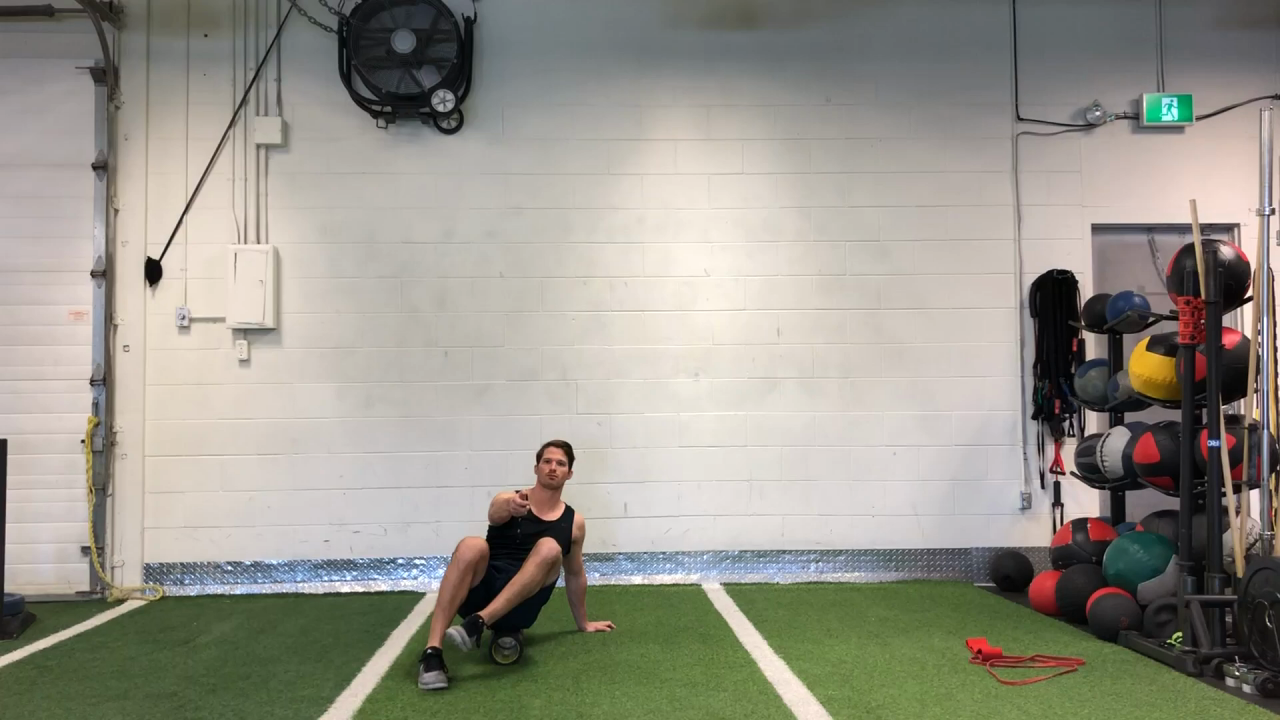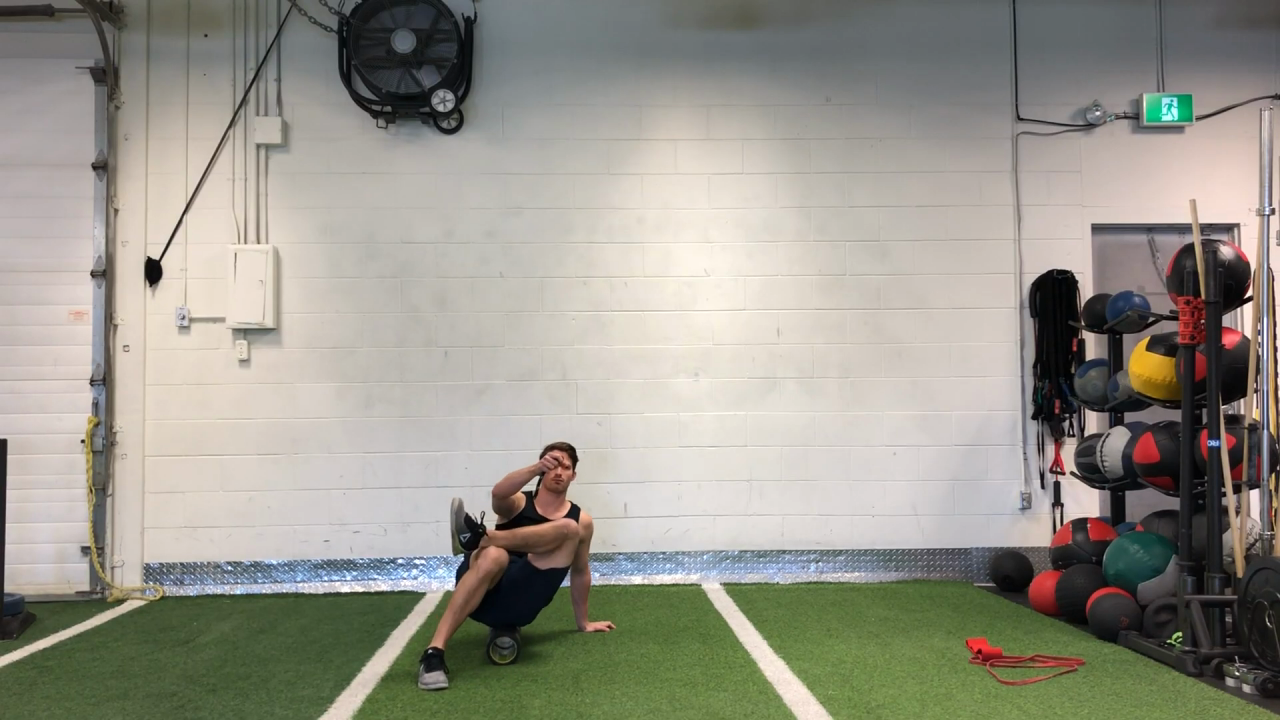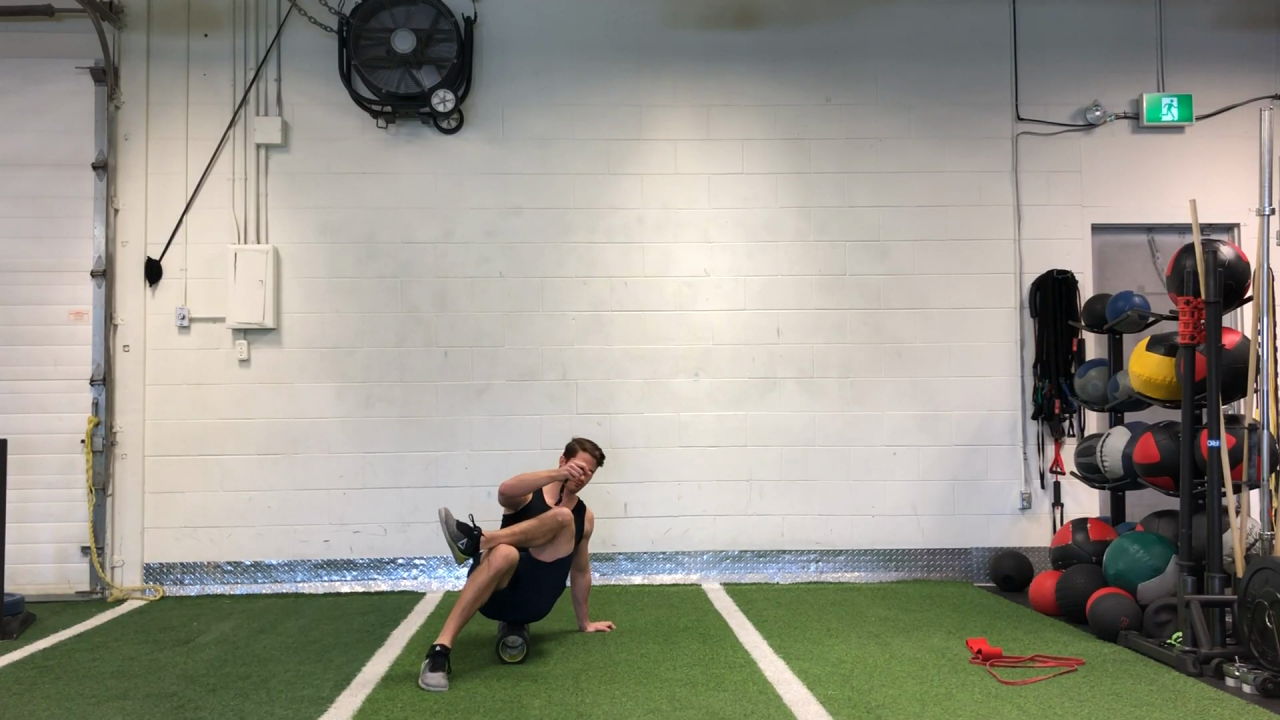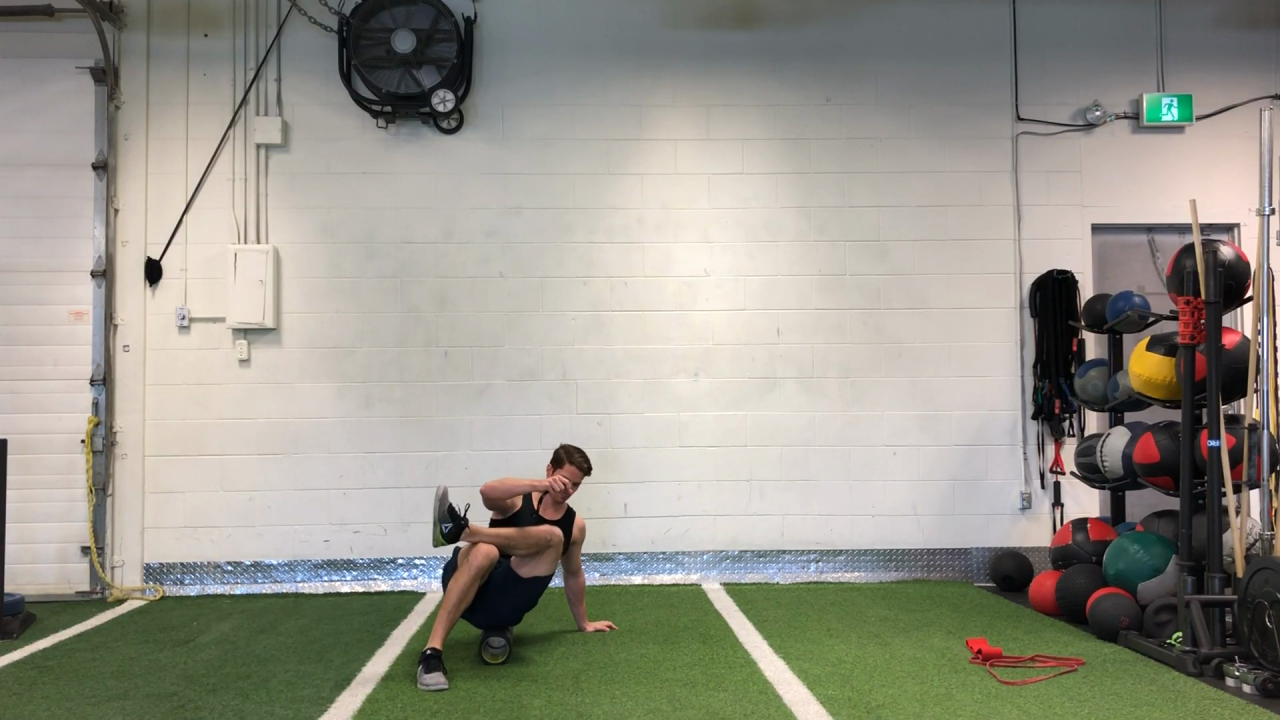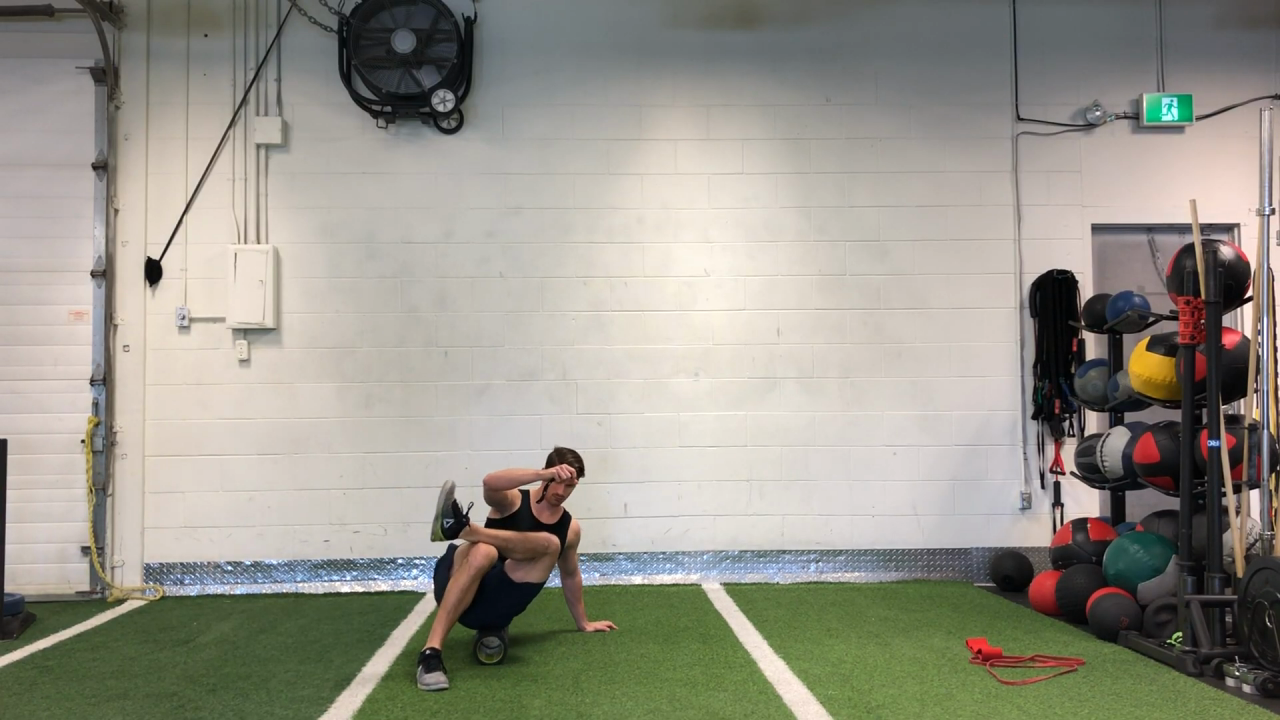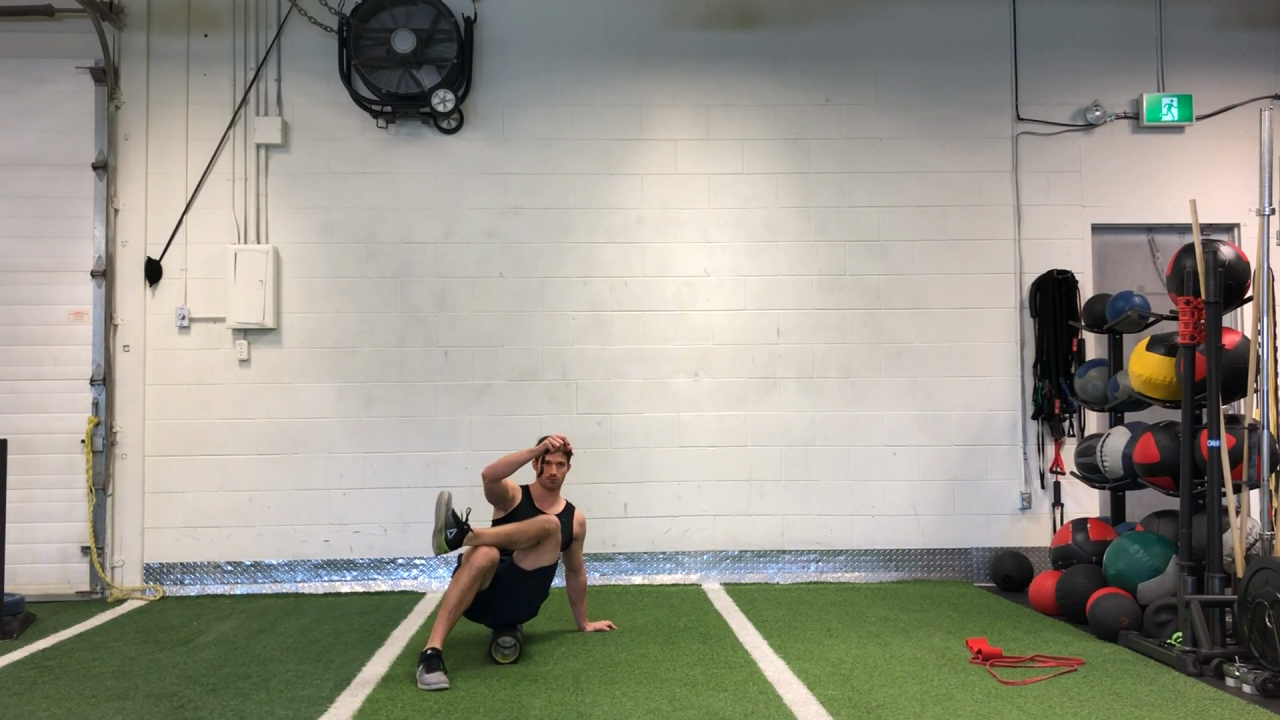
dt=0.7s
person 1, frame 1
left shoulder: (574, 523)
right shoulder: (509, 500)
left elbow: (575, 575)
right elbow: (495, 515)
left wrist: (583, 622)
right wrist: (510, 507)
left hip: (518, 607)
right hip: (481, 590)
left knee: (549, 548)
right knee: (471, 546)
left ankle: (478, 622)
right ankle: (433, 651)
person 1, frame 2
left shoulder: (581, 521)
right shoulder: (517, 503)
left elbow: (580, 573)
right elbow: (498, 493)
left wrist: (583, 622)
right wrist: (536, 469)
left hip: (519, 605)
right hip: (484, 592)
left knee: (569, 529)
right knee: (493, 555)
right ankle: (434, 652)
person 1, frame 3
left shoulder: (584, 517)
right shoulder: (527, 495)
left elbow: (580, 571)
right elbow: (504, 491)
left wrist: (585, 621)
right wrist: (557, 474)
left hip: (532, 605)
right hip: (496, 591)
left knee: (563, 517)
right knee: (505, 553)
right ankle: (440, 650)
person 1, frame 4
left shoulder: (575, 526)
right shoulder: (516, 500)
left elbow: (574, 575)
right elbow: (487, 491)
left wrist: (583, 623)
right wrist: (539, 485)
left hip: (502, 610)
right hip: (470, 588)
left knee: (553, 536)
right knee: (484, 552)
right ankle: (432, 653)
person 1, frame 5
left shoulder: (570, 529)
right shoulder: (512, 501)
left elbow: (570, 576)
right elbow: (490, 482)
left wrist: (583, 622)
right wrist: (545, 475)
left hip: (492, 611)
right hip: (455, 582)
left knee: (551, 545)
right knee: (483, 551)
right ankle: (431, 652)
person 1, frame 6
left shoulder: (574, 520)
right shoulder: (512, 496)
left elbow: (575, 573)
right elbow: (489, 476)
left wrist: (583, 623)
right wrist: (539, 449)
left hip: (515, 606)
right hip: (480, 593)
left knee: (550, 525)
right knee: (484, 553)
right ankle: (432, 652)
